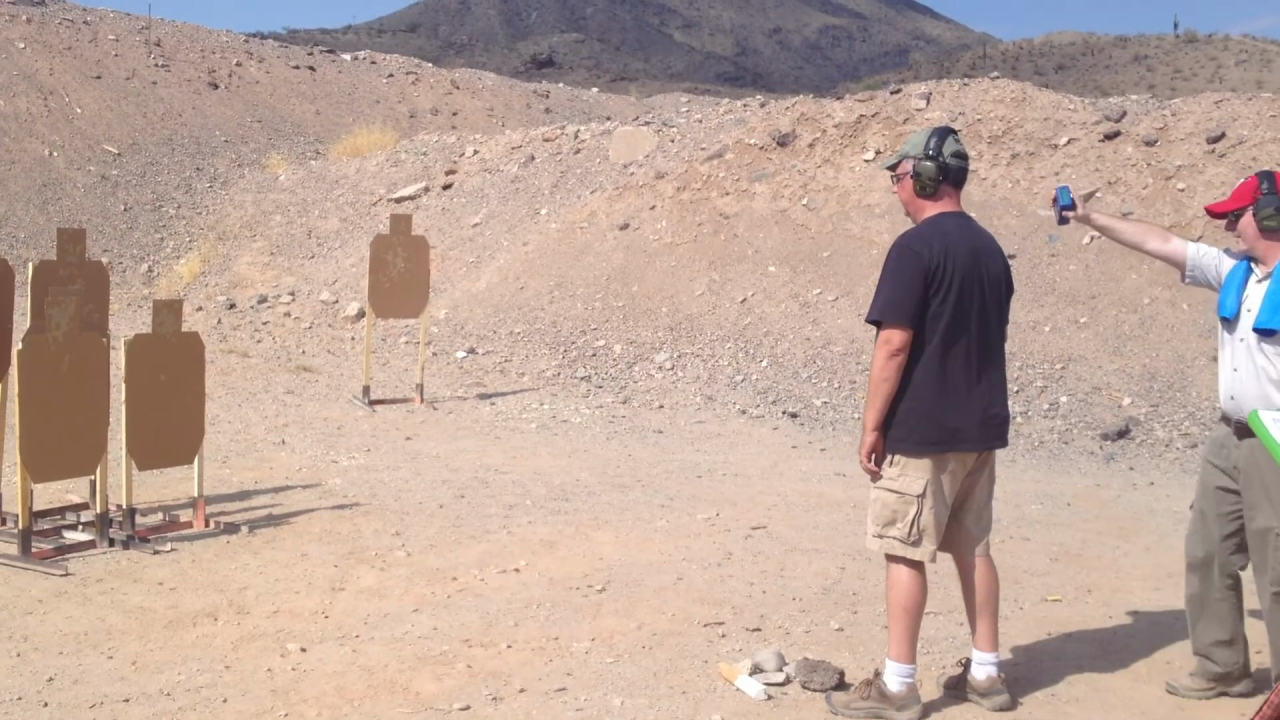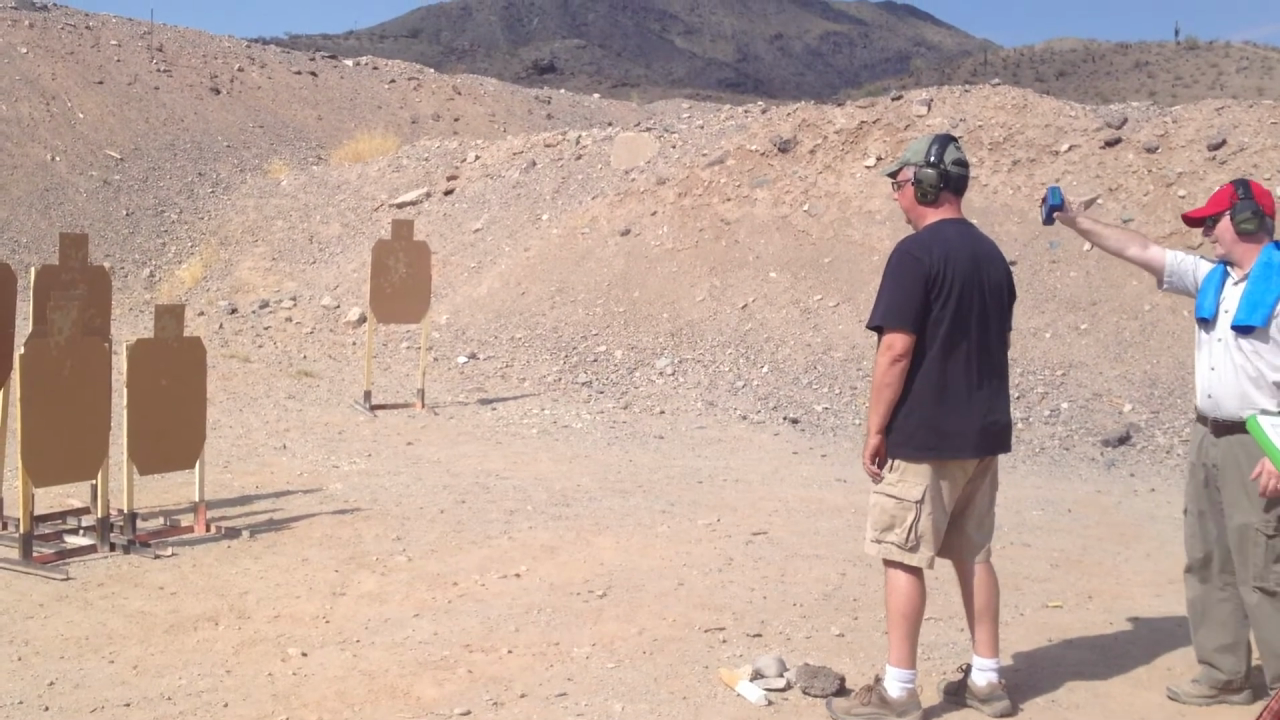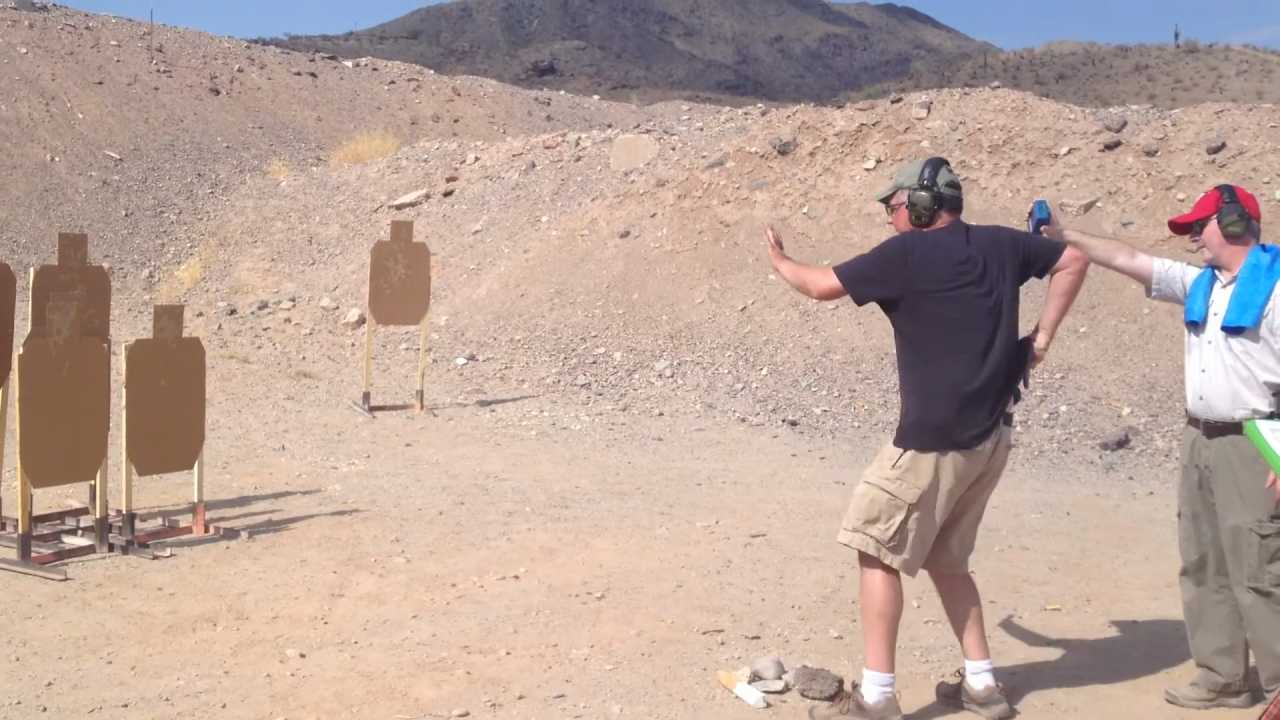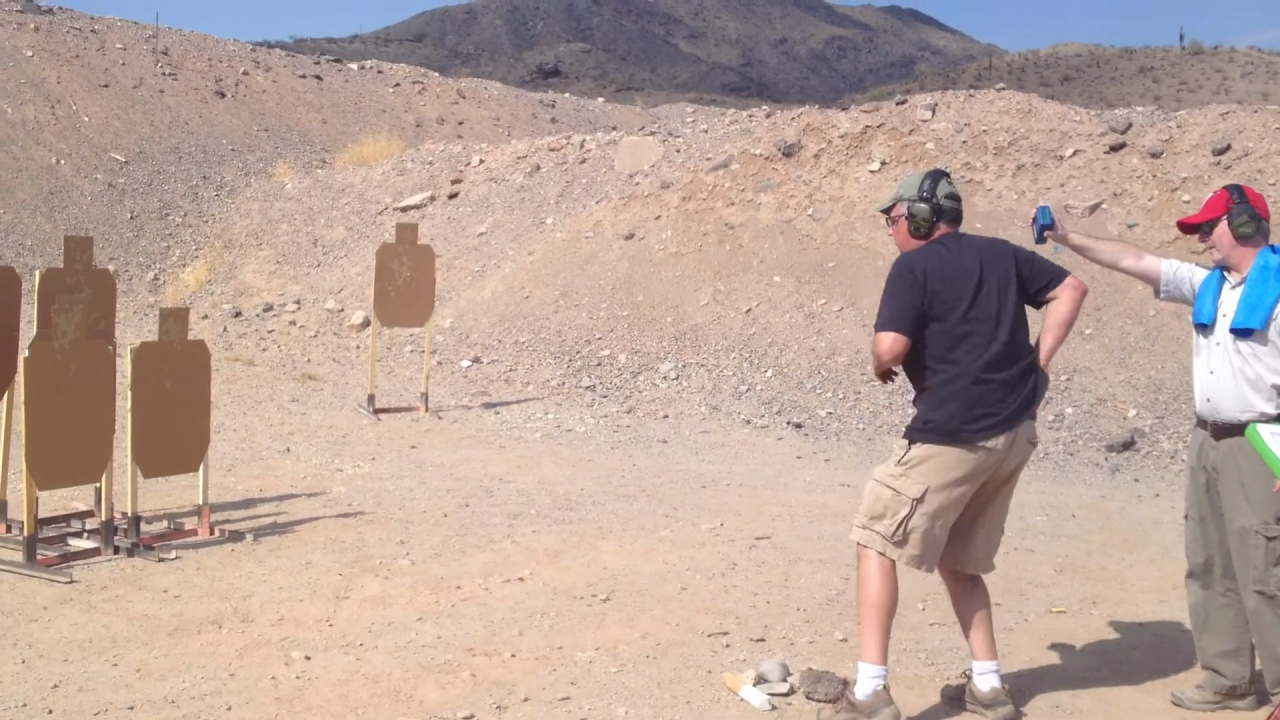
dt=0.5s
person 1, frame 1
left shoulder: (916, 246)
right shoulder: (989, 247)
left elbow: (894, 344)
left wrist: (871, 426)
left hip: (920, 431)
right hip: (979, 427)
left knee: (905, 552)
right knee: (971, 547)
person 1, frame 2
left shoulder: (916, 252)
right shoulder: (991, 253)
left elbow: (897, 350)
right elbow: (998, 343)
left wrist: (876, 430)
left hip: (921, 436)
right hip: (982, 433)
left knee: (903, 557)
right knee: (973, 553)
person 1, frame 3
left shoulder: (909, 252)
right shoulder: (1000, 244)
left elbow: (824, 284)
right elbow: (1073, 262)
left wrist: (778, 259)
right wrist: (1041, 337)
left hip: (935, 437)
right hip: (990, 434)
left knee: (878, 553)
right knee: (946, 560)
person 1, frame 4
left shoulder: (914, 266)
right shoulder: (1001, 254)
left elbow: (889, 348)
right elbow: (1072, 290)
left wrist: (880, 367)
right wrist: (1036, 363)
left hip: (949, 434)
right hip: (1013, 434)
left knee: (877, 545)
right knee: (961, 560)
person 2, frame 1
right shoulder: (1232, 271)
right elbow: (1163, 243)
right wrist: (1091, 218)
right hip: (1229, 440)
right knee: (1207, 559)
right ankle: (1222, 669)
person 2, frame 2
right shoulder: (1209, 277)
right elbow: (1140, 250)
right wrist: (1077, 222)
right hip: (1208, 439)
right knee: (1207, 563)
right ankle: (1224, 674)
person 2, frame 3
right shoulder: (1197, 284)
right elbow: (1129, 259)
right wrist: (1064, 237)
right hip: (1200, 441)
right knee: (1203, 567)
right ankle: (1222, 677)
person 2, frame 4
right shoulder: (1206, 284)
right elbow: (1137, 261)
right wrist: (1068, 240)
right hip: (1207, 441)
right knee: (1208, 567)
right ankle: (1227, 679)
